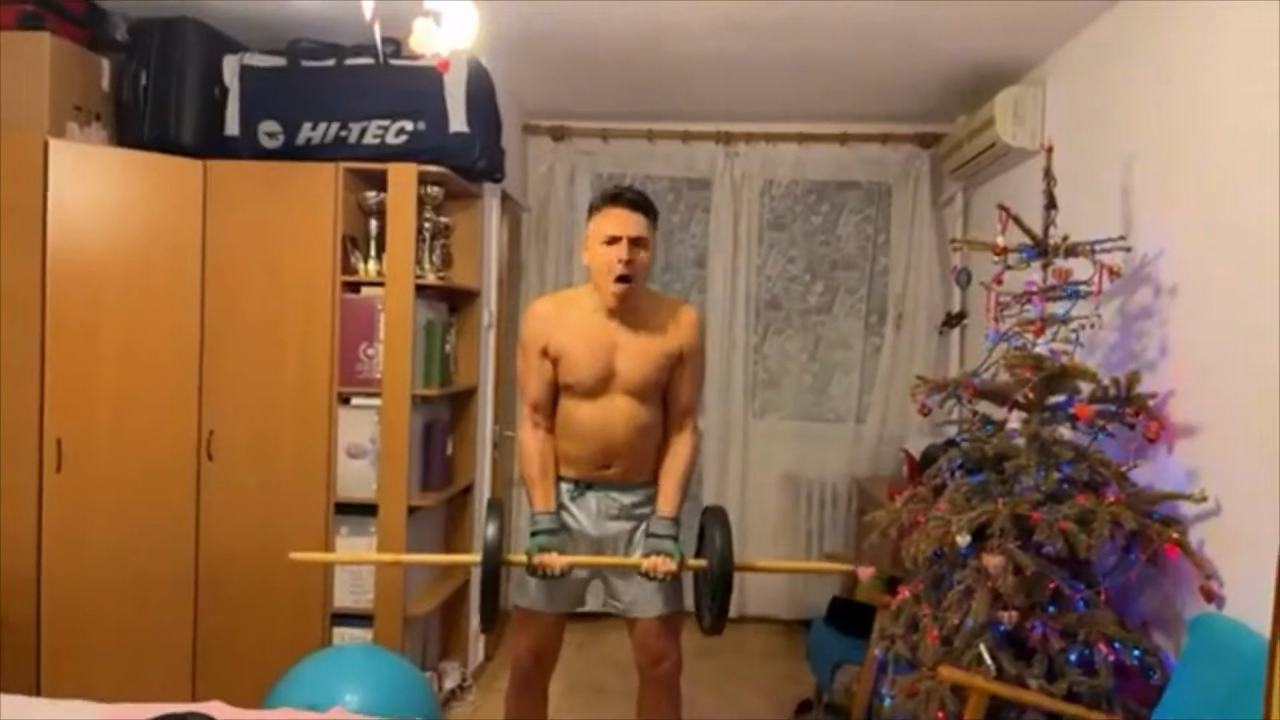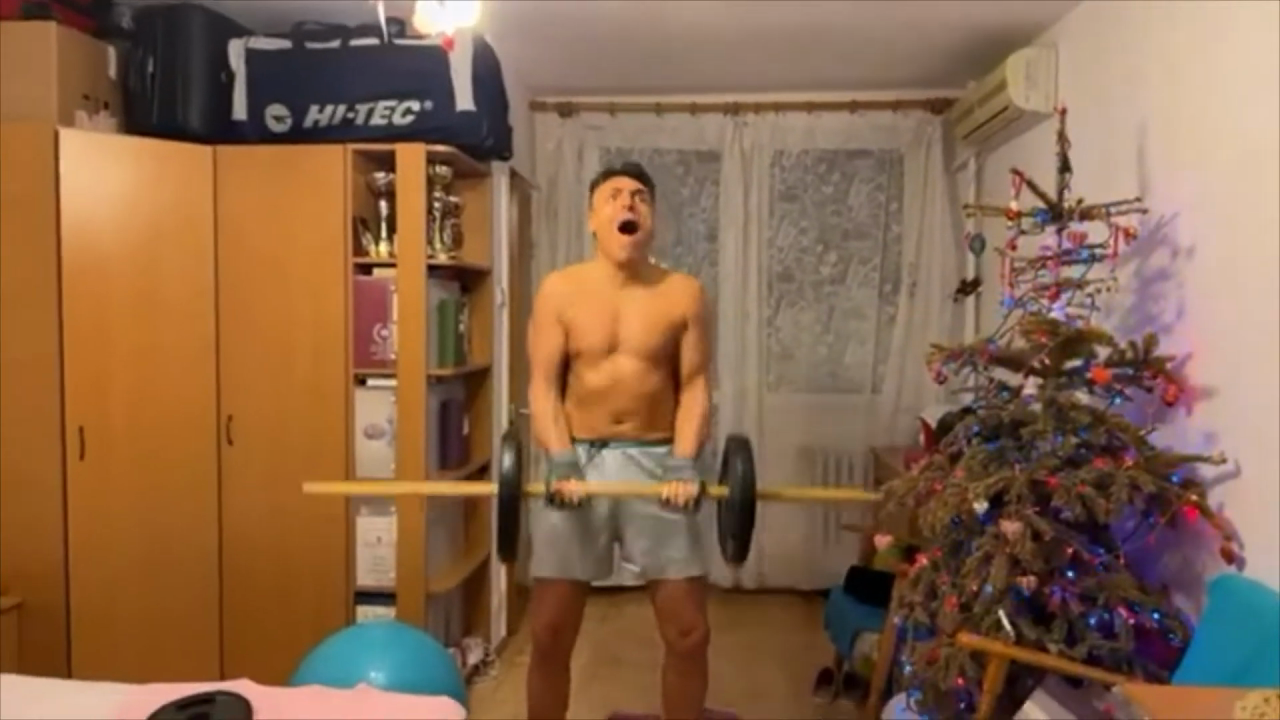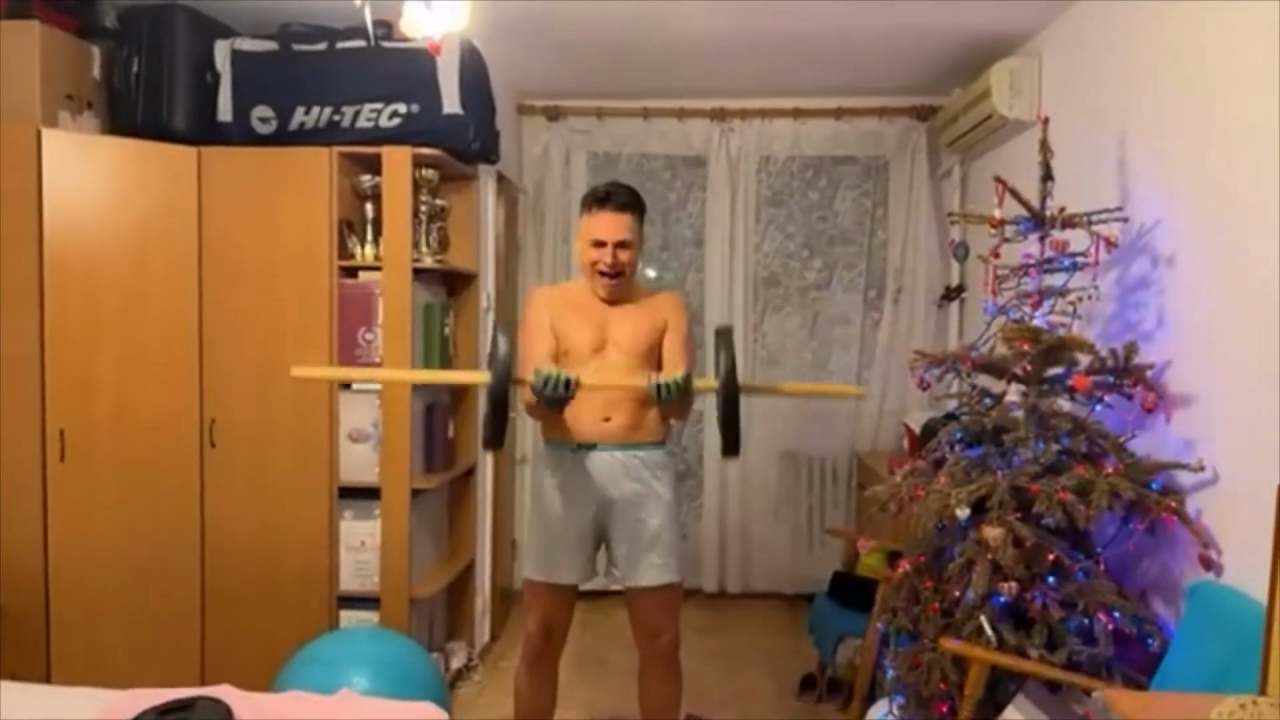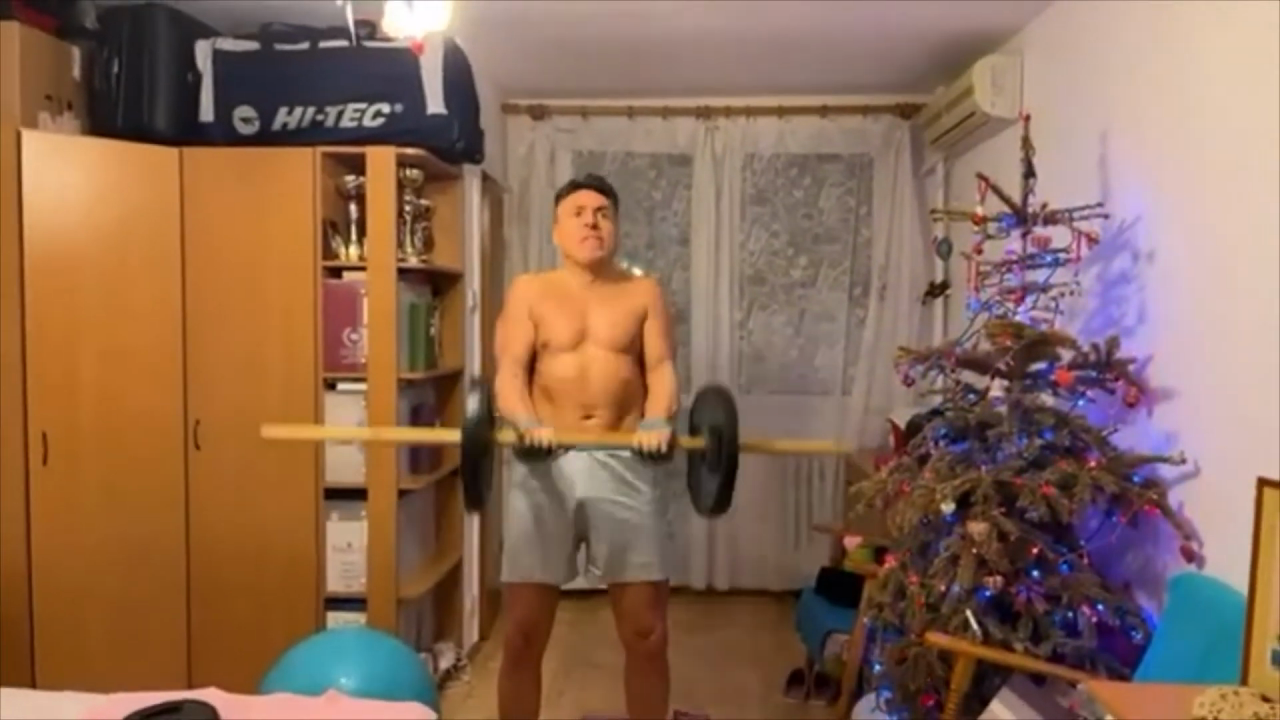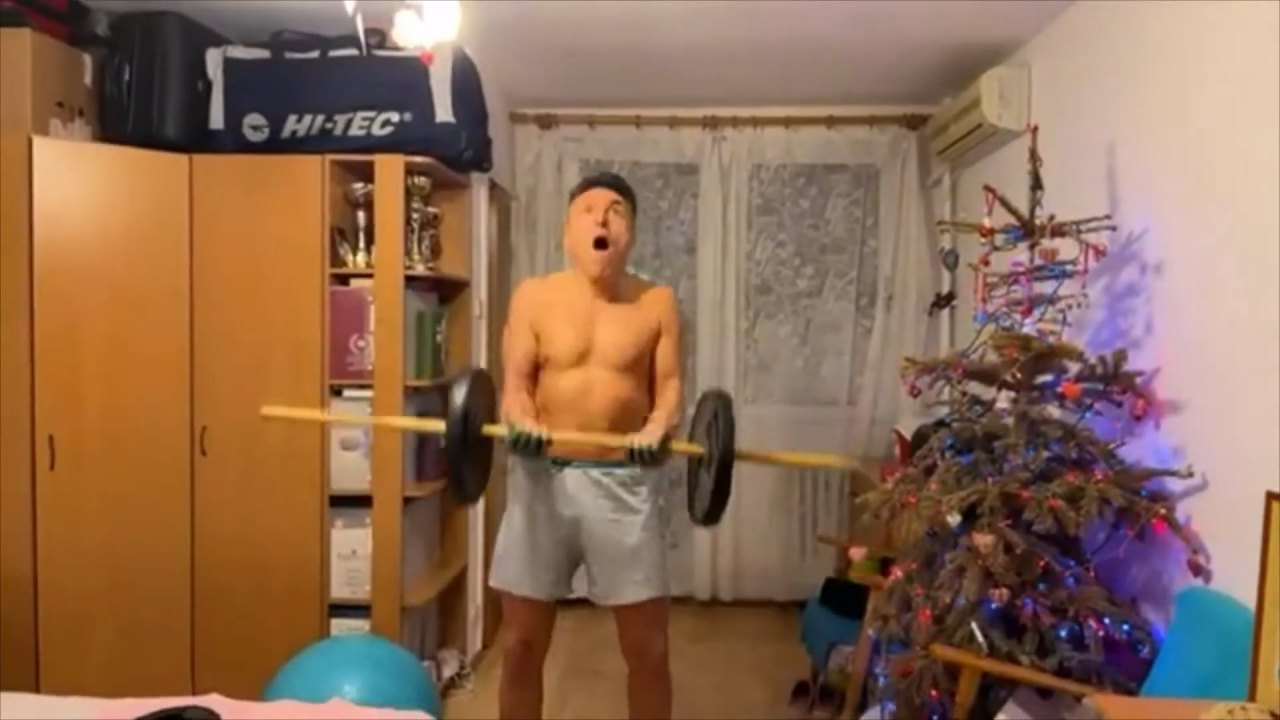
dt=1s
person 1, frame 1
left shoulder: (681, 324)
right shoulder: (546, 317)
left elbow: (682, 429)
right elbow: (535, 425)
left wrist: (666, 524)
right wrist: (544, 522)
left hip: (641, 505)
right hip: (565, 499)
left knee: (661, 662)
right knee: (529, 661)
person 1, frame 2
left shoulder: (683, 291)
right shoulder: (559, 288)
left elbow: (695, 384)
right elbow: (543, 385)
left wrist: (685, 466)
right wrist: (560, 466)
left hip: (655, 464)
right hip: (581, 464)
left knee: (689, 633)
right knee: (549, 633)
person 1, frame 3
left shoulder: (665, 306)
right shoulder: (548, 302)
left elbow: (679, 391)
right elbow: (533, 389)
left wrist: (676, 392)
right wrist: (544, 392)
left hip: (644, 472)
right hip: (567, 469)
left knee: (660, 638)
right knee: (542, 635)
person 1, frame 4
left shoulder: (643, 293)
right shoulder: (528, 291)
left elbow: (662, 371)
right elbow: (508, 378)
left wrist: (658, 424)
right wrist: (526, 424)
left hip: (623, 469)
right hip: (544, 469)
left knee: (647, 634)
right knee: (522, 635)
person 1, frame 5
left shoulder: (657, 302)
right shoulder: (534, 296)
left elbow: (669, 389)
right elbow: (516, 386)
left wrist: (654, 438)
right wrist: (522, 429)
left hip: (624, 489)
right hip: (545, 484)
left knee: (649, 650)
right knee: (522, 646)
